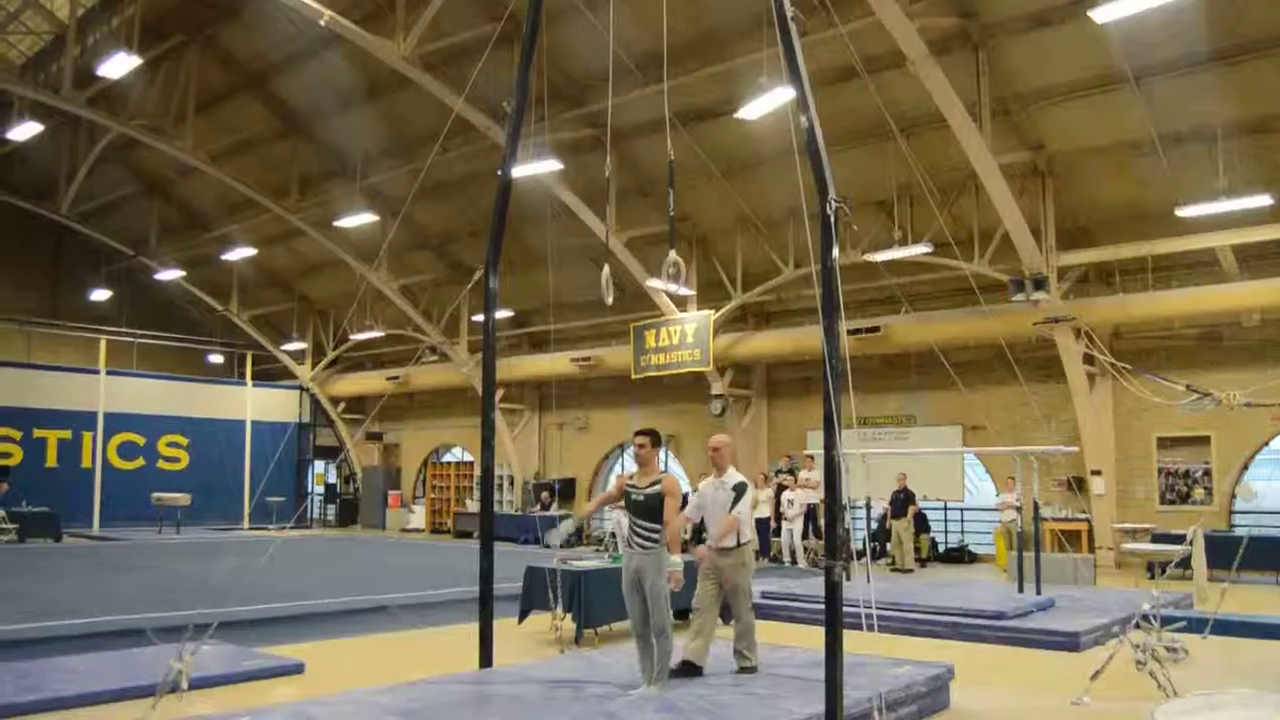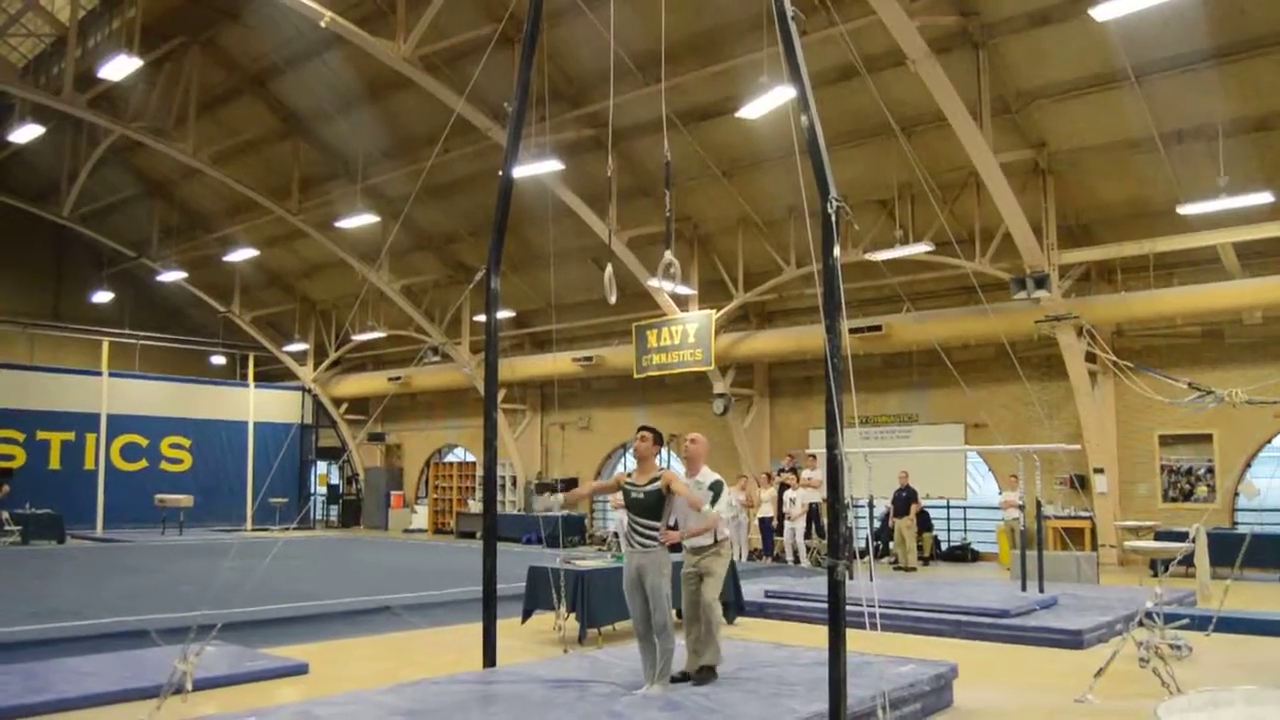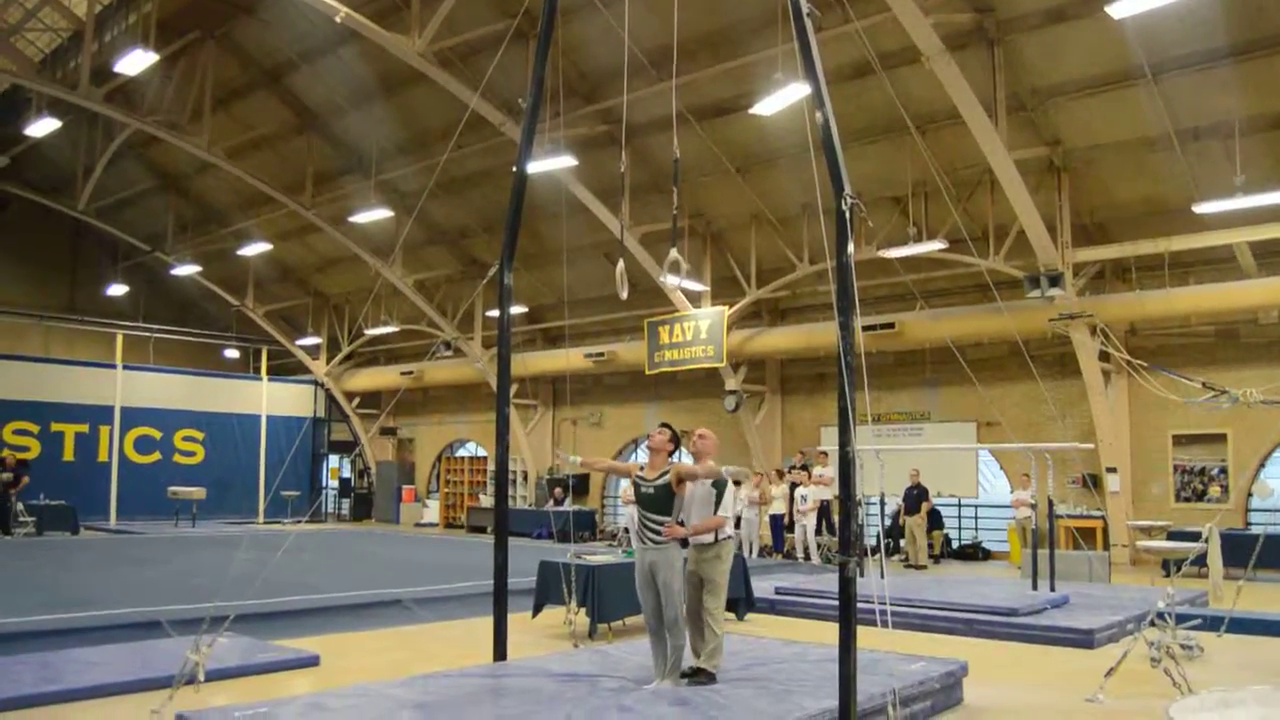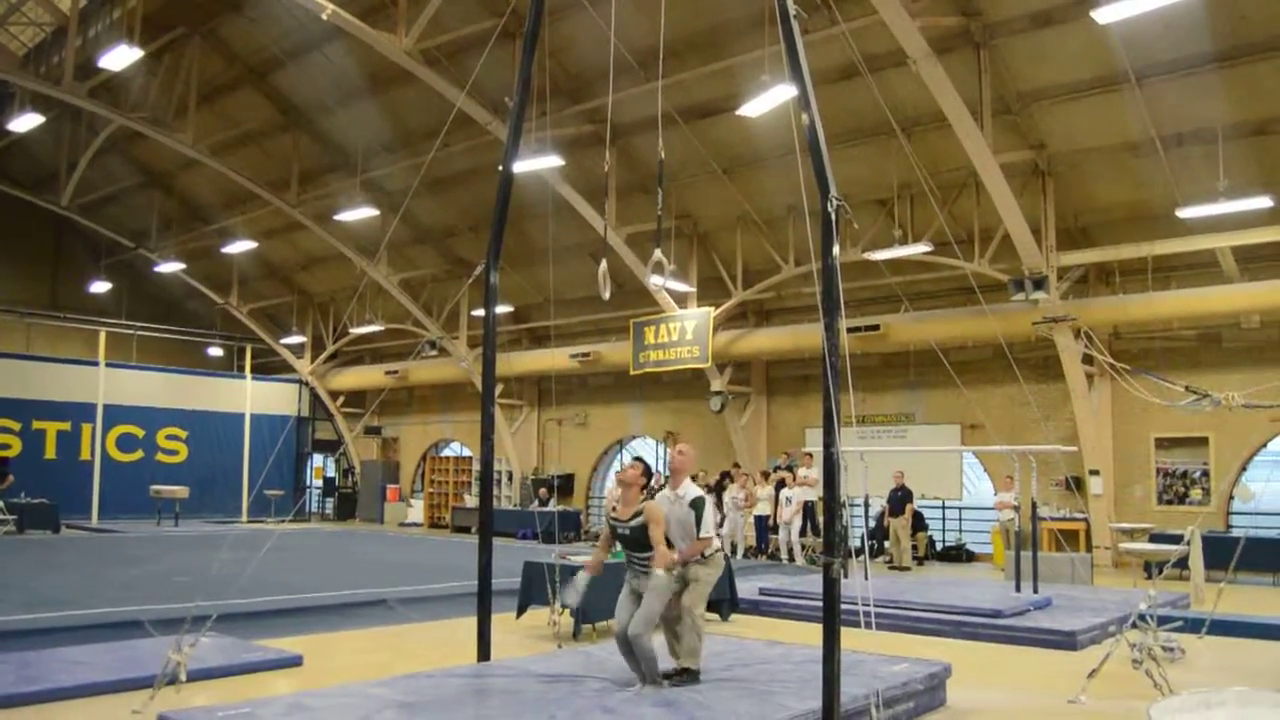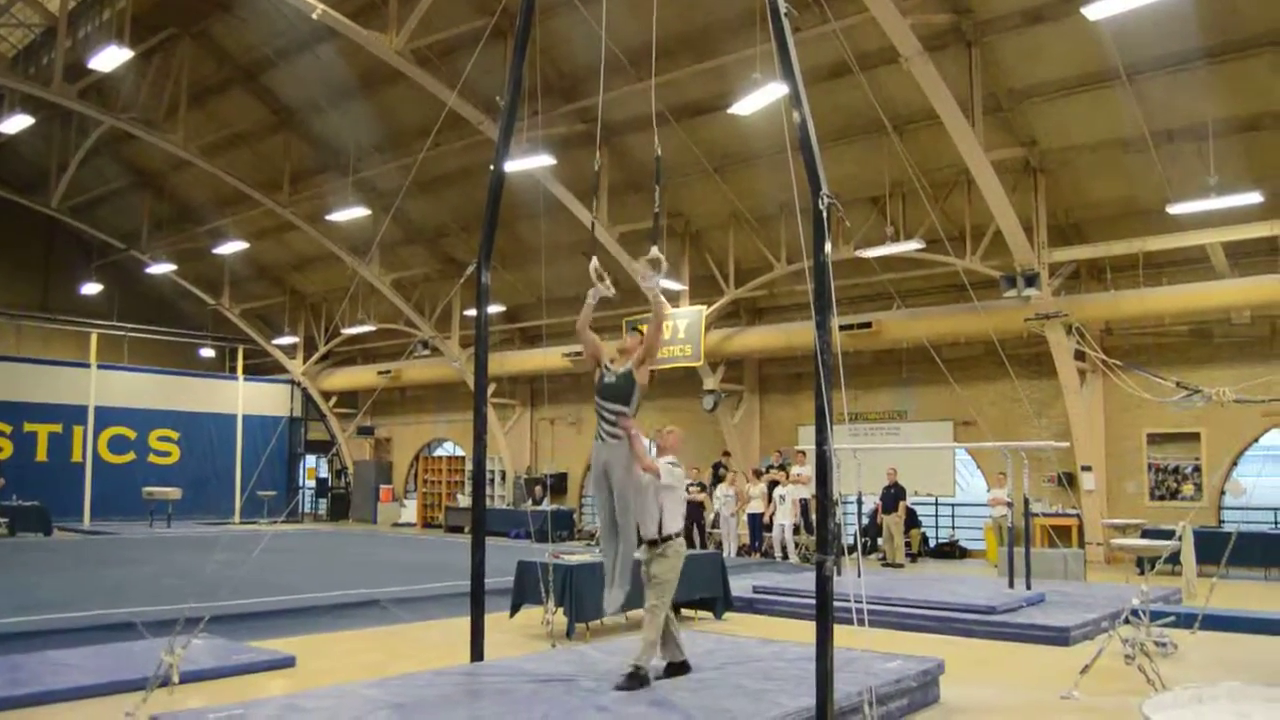
dt=0.5s
person 1, frame 1
left shoulder: (668, 483)
right shoulder: (625, 482)
left elbow: (672, 525)
right elbow: (597, 503)
left wrist: (676, 563)
right wrist: (570, 524)
left hip: (654, 558)
right hip: (631, 558)
left knee: (660, 625)
right knee: (638, 625)
left ankle: (659, 682)
right ankle: (646, 680)
person 1, frame 2
left shoulder: (667, 478)
right shoulder: (623, 479)
left elbow: (687, 495)
right elbow: (591, 489)
left wrist: (706, 510)
right wrist: (560, 499)
left hip: (655, 557)
right hip: (630, 558)
left knee: (661, 624)
right knee: (640, 625)
left ankle: (661, 682)
right ankle: (649, 679)
person 1, frame 3
left shoulder: (674, 471)
right shoulder: (633, 470)
left elbow: (701, 471)
right elbow: (597, 464)
left wrist: (725, 471)
right wrist: (571, 459)
left hip: (666, 553)
right hip: (642, 554)
left knee: (672, 619)
right knee: (652, 621)
left ankle: (671, 677)
right ankle: (660, 675)
person 1, frame 4
left shoulder: (651, 510)
right shoulder: (612, 511)
left elbow: (660, 547)
right elbow: (602, 549)
left wrist: (660, 578)
right wrist: (584, 576)
left hip: (656, 581)
right hip: (632, 580)
left knee: (637, 632)
right knee: (621, 631)
left ankle: (655, 680)
right ankle: (645, 678)
person 1, frame 5
left shoulder: (641, 363)
right shoulder: (602, 360)
left elbow: (660, 321)
right elbow: (581, 329)
left wrist: (652, 288)
right wrist: (592, 299)
left hip: (621, 449)
right hip: (600, 449)
left knee: (624, 519)
right knee: (605, 520)
left ankle: (621, 582)
right ankle: (611, 580)
person 2, frame 1
left shoulder: (740, 485)
right shoulder: (705, 486)
left elbow: (733, 521)
right elbow: (687, 516)
left wrist: (709, 546)
left hip: (737, 553)
right hip: (711, 553)
left knee: (741, 609)
right knee: (702, 606)
left ankle: (747, 661)
right ankle: (693, 661)
person 2, frame 2
left shoulder: (715, 482)
left elbow: (712, 520)
left wrist: (680, 535)
left hip: (715, 549)
right hip: (690, 552)
left knee: (708, 600)
right knee: (689, 610)
left ankle: (709, 662)
right ankle: (693, 665)
person 2, frame 3
left shoulder: (719, 479)
left elbow: (720, 520)
right elbow: (680, 512)
left wrist: (685, 531)
left hip: (717, 549)
right hip: (695, 549)
left knee: (712, 609)
right knee: (693, 609)
left ankle: (709, 669)
right ankle: (700, 662)
person 2, frame 4
left shoulder: (697, 498)
right shoulder: (662, 498)
left elbow: (705, 540)
left wrist: (676, 558)
left hip: (707, 561)
right hip: (684, 562)
left knee: (690, 607)
right knee: (668, 611)
left ankle: (691, 668)
right ankle: (682, 663)
person 2, frame 5
left shoulder: (674, 470)
right shoulder: (644, 472)
left elbow: (646, 465)
left wrist: (633, 434)
left hip: (669, 548)
right hip: (649, 546)
left knee: (655, 606)
right knee: (659, 606)
left ankle: (639, 669)
right ankle: (677, 661)
